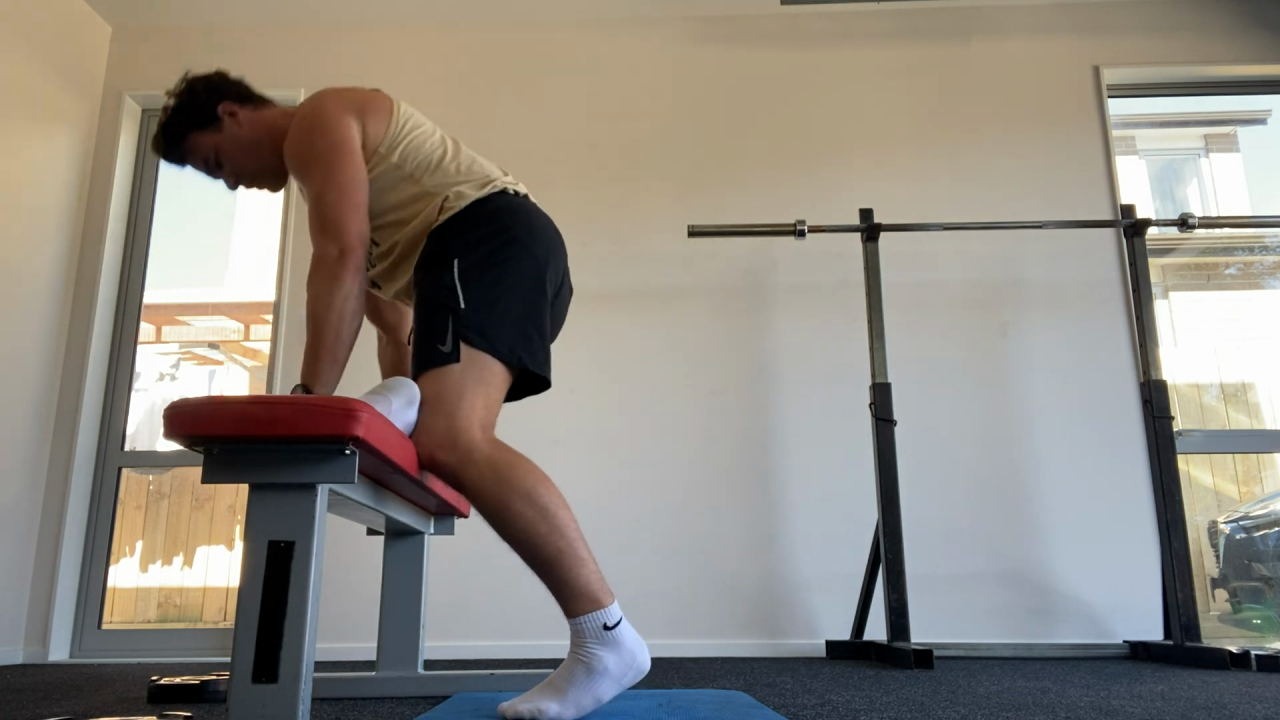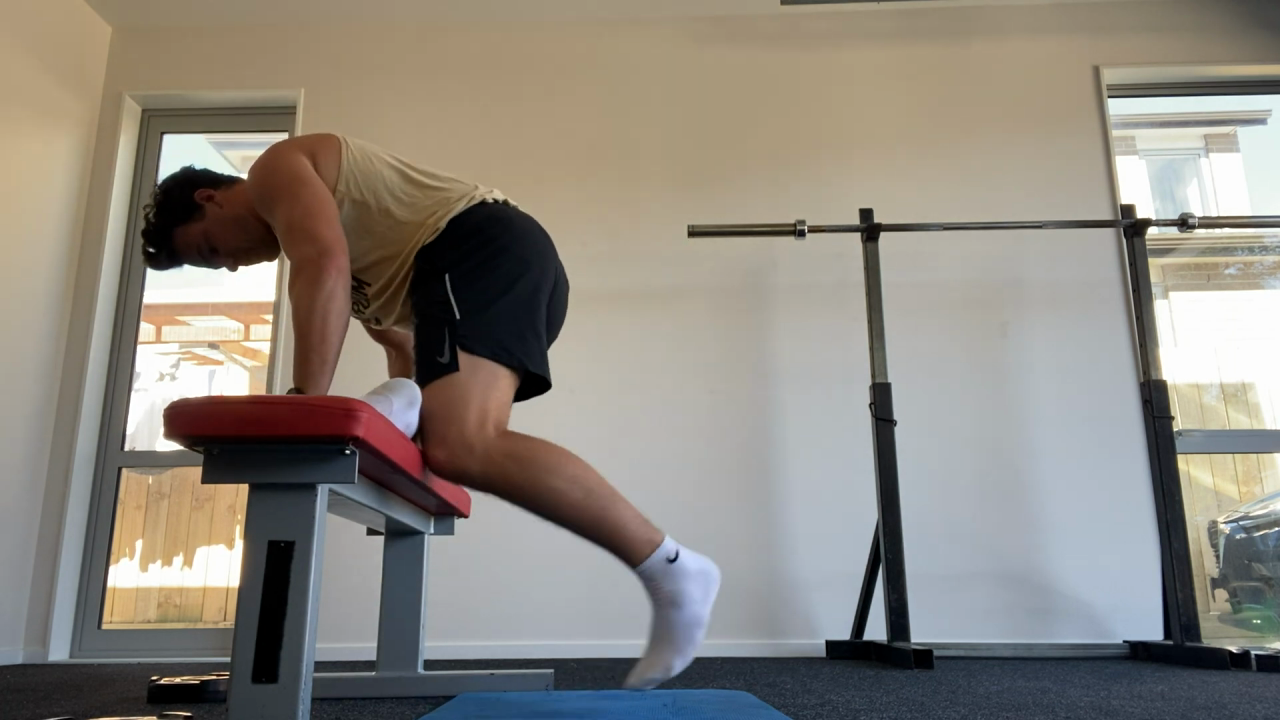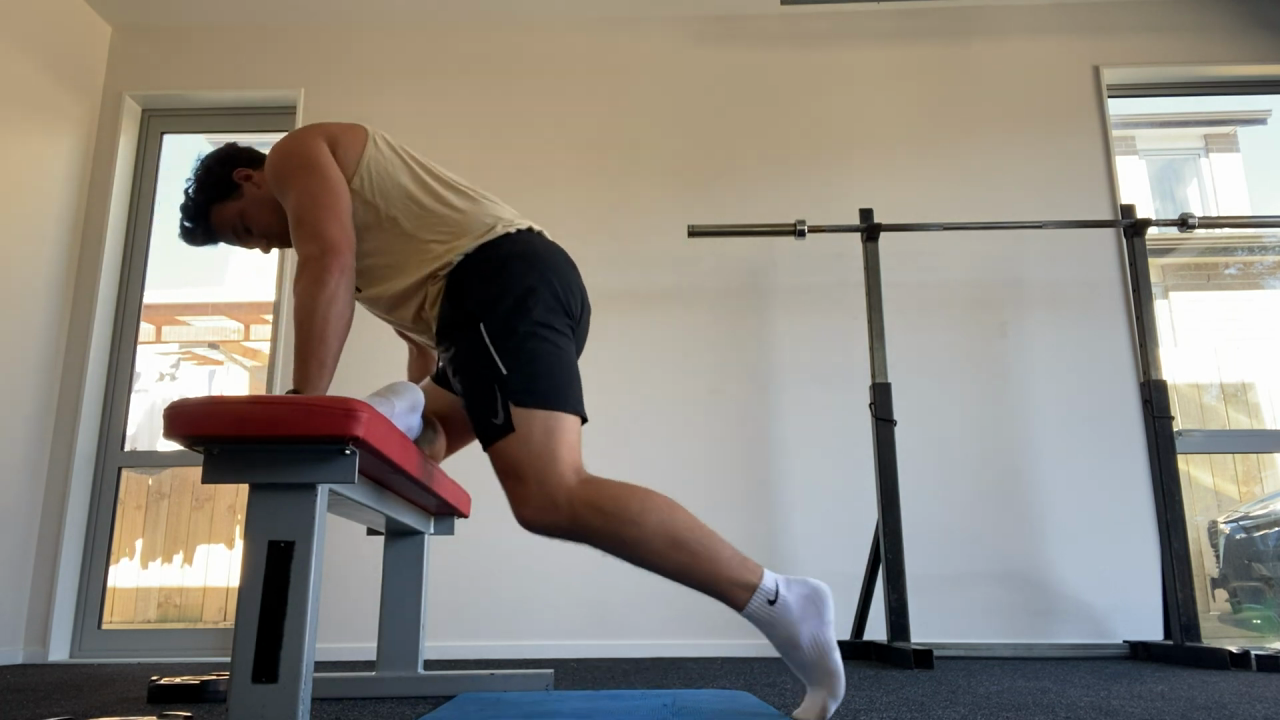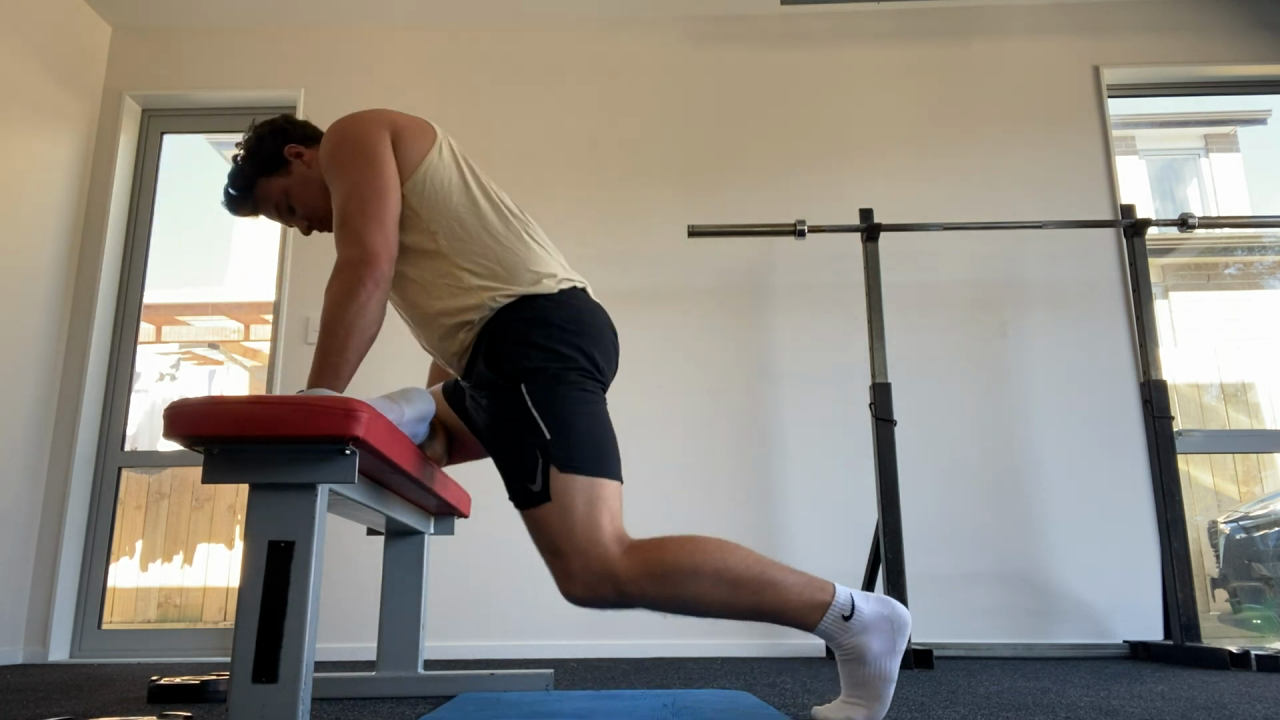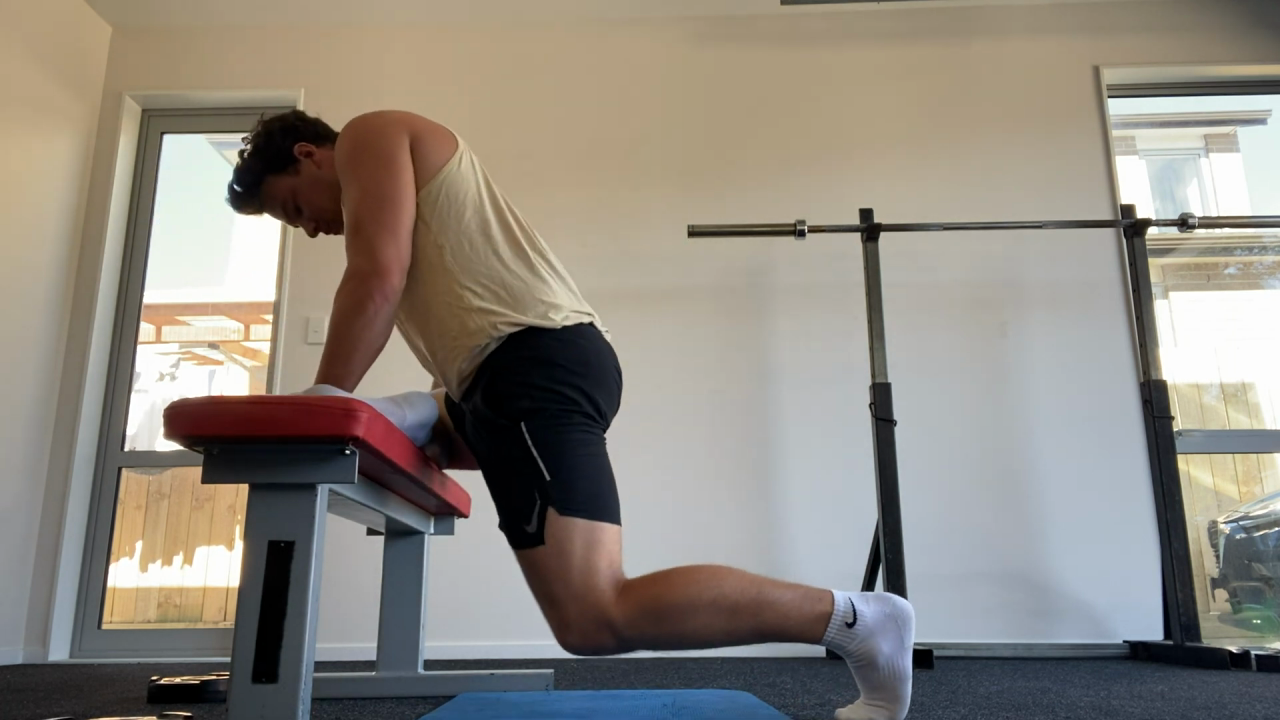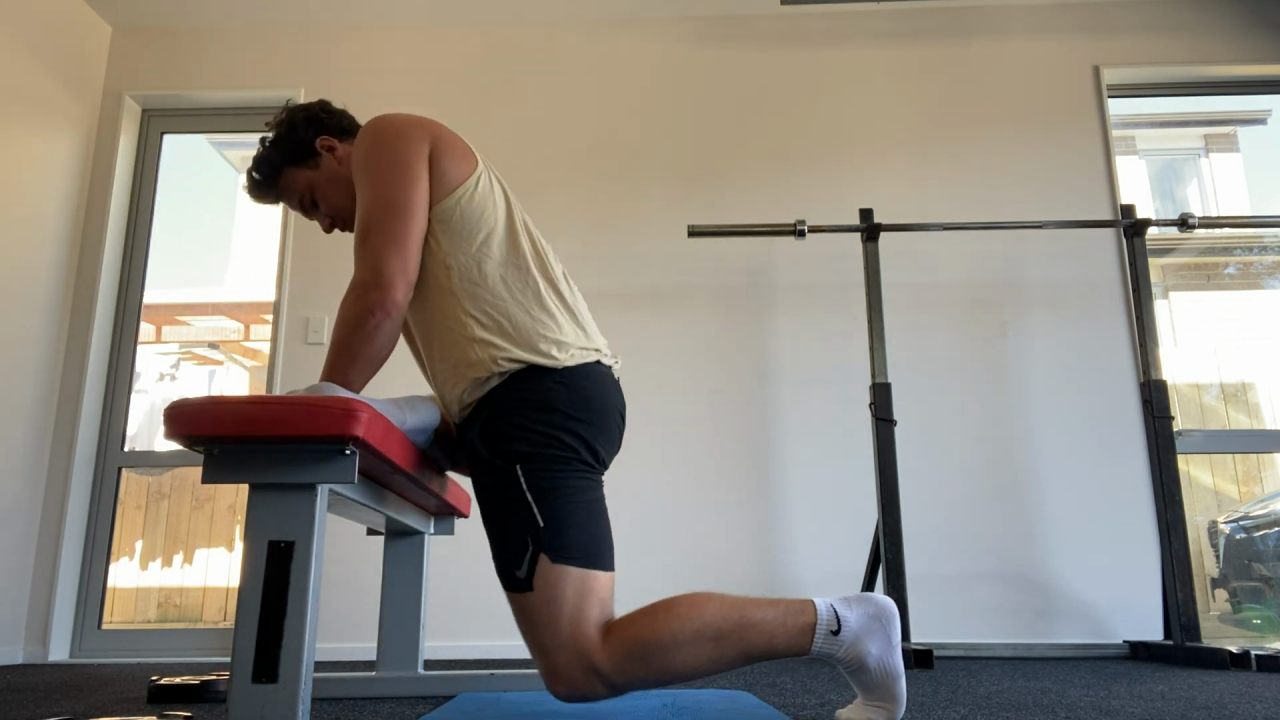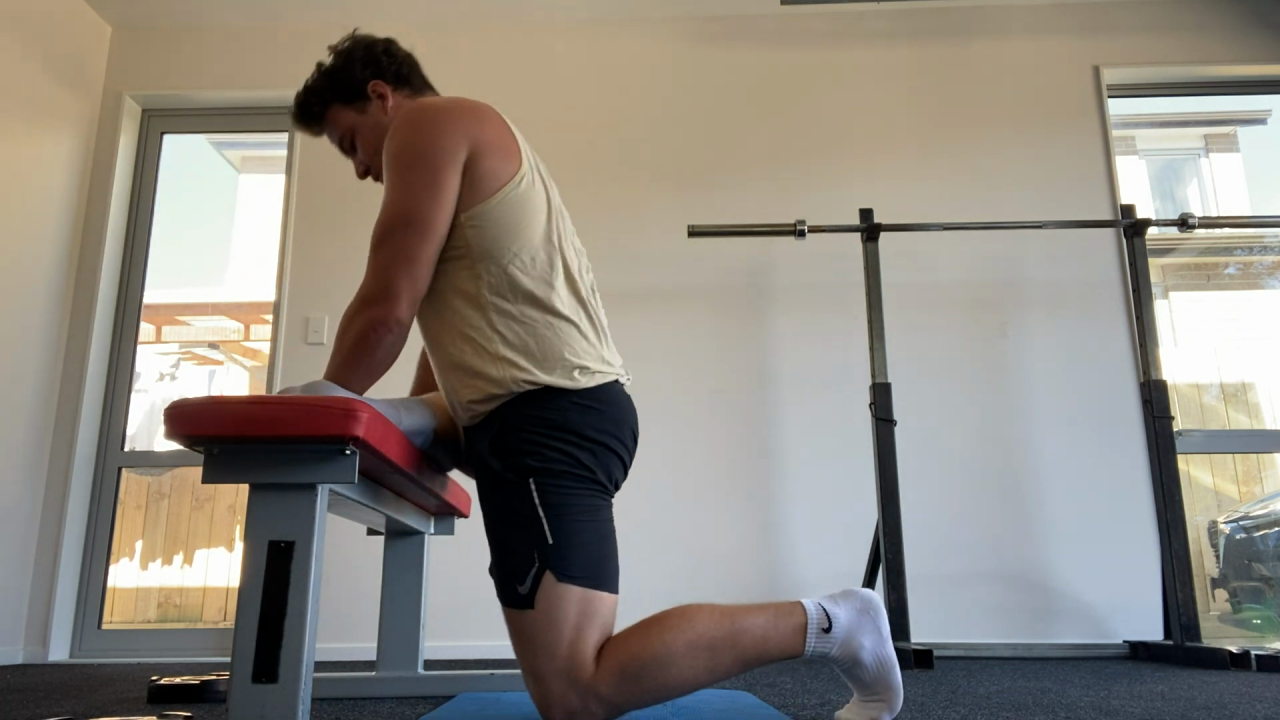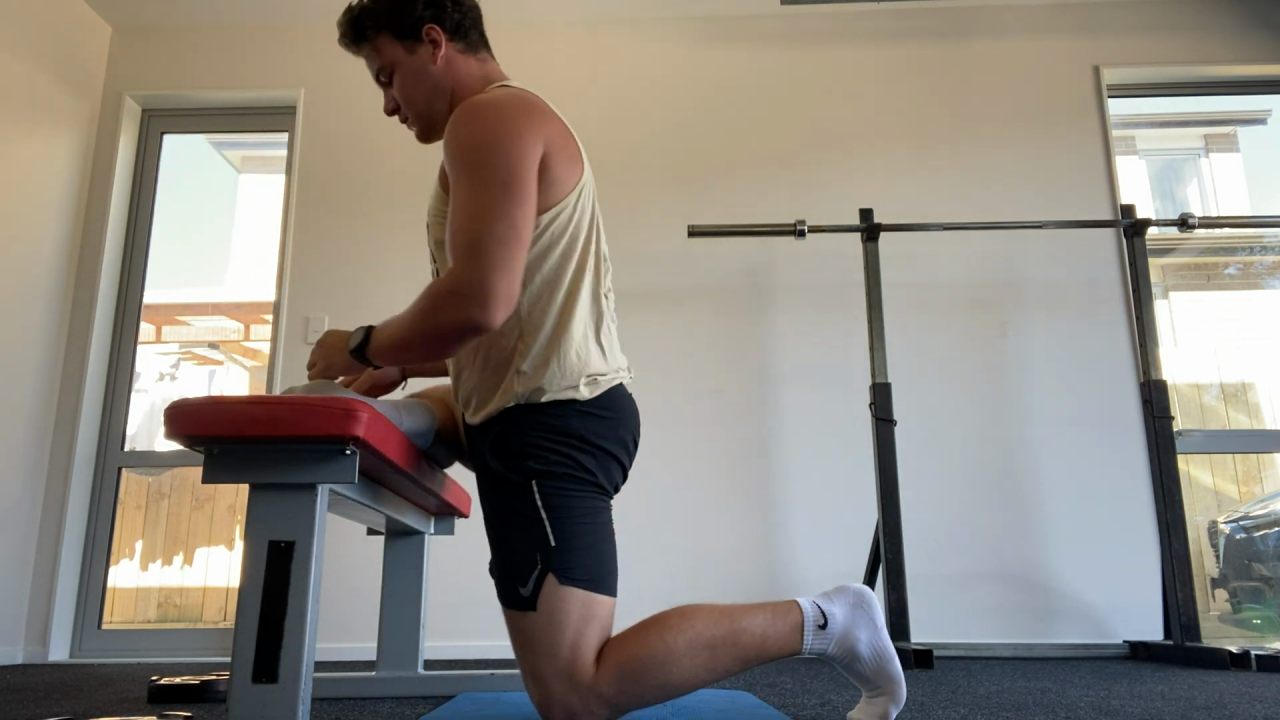
dt=0.3s
person 1, frame 1
left shoulder: (316, 120)
right shoulder: (330, 174)
left elbow: (341, 252)
right elbow: (393, 313)
left wrist: (311, 396)
left hip: (491, 237)
right hip: (522, 256)
left knee: (449, 439)
left ankle: (606, 640)
person 1, frame 2
left shoulder: (278, 170)
left elbow: (323, 265)
right elbow: (403, 342)
left wrist: (308, 406)
left hip: (483, 251)
right hip: (518, 265)
left knee: (463, 446)
left ankle: (671, 571)
person 1, frame 3
left shoulder: (297, 153)
right shoulder: (347, 195)
left elbow: (326, 263)
right elbow: (427, 335)
left wrist: (305, 404)
right wrist: (419, 422)
left hip: (500, 283)
right hip: (512, 289)
left knee: (552, 498)
left ankle: (781, 601)
person 1, frame 4
left shoulder: (354, 137)
right shoulder: (394, 179)
left elbow: (364, 270)
right elbow: (459, 319)
left wrist: (318, 404)
left hip: (536, 337)
right hip: (518, 345)
left knee: (597, 572)
right knee: (425, 434)
left ankle: (853, 617)
person 1, frame 5
left shoulder: (370, 137)
right shoulder: (408, 181)
left elbow: (377, 281)
left wrist: (321, 404)
left hip: (535, 364)
right hip: (524, 368)
left knee: (593, 618)
left ankle: (856, 620)
person 1, frame 6
left shoulder: (390, 139)
right shoulder: (427, 184)
left elbow: (381, 295)
left hip: (539, 399)
right hip: (545, 394)
left knee: (581, 667)
left ankle: (839, 624)
person 1, frame 7
left shoulder: (430, 125)
right shoulder: (476, 145)
left elbow: (389, 304)
left wrist: (325, 402)
right wrist: (380, 421)
left hip: (549, 421)
right hip: (553, 411)
left ankle: (825, 622)
person 1, frame 8
left shoulder: (490, 118)
right shoulder: (513, 122)
left elbow: (478, 303)
left wrist: (361, 350)
right wrist: (383, 362)
left hip: (550, 425)
right hip: (551, 413)
left ankle: (820, 622)
